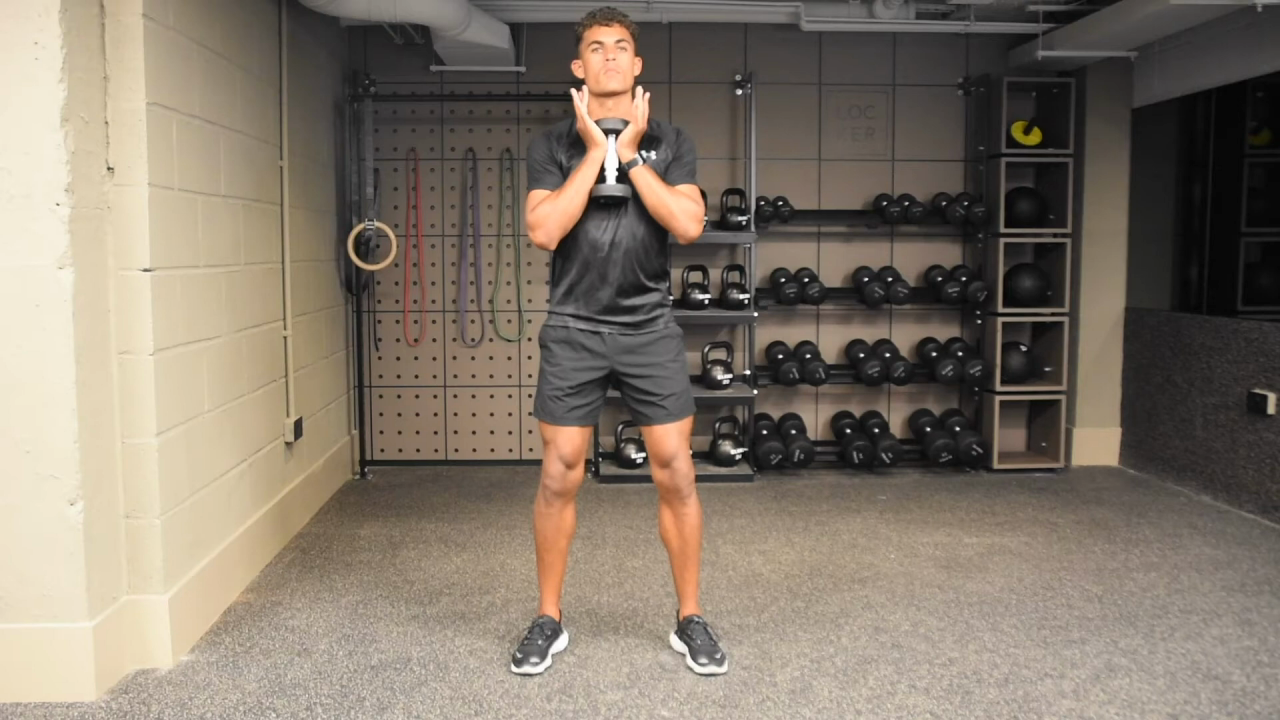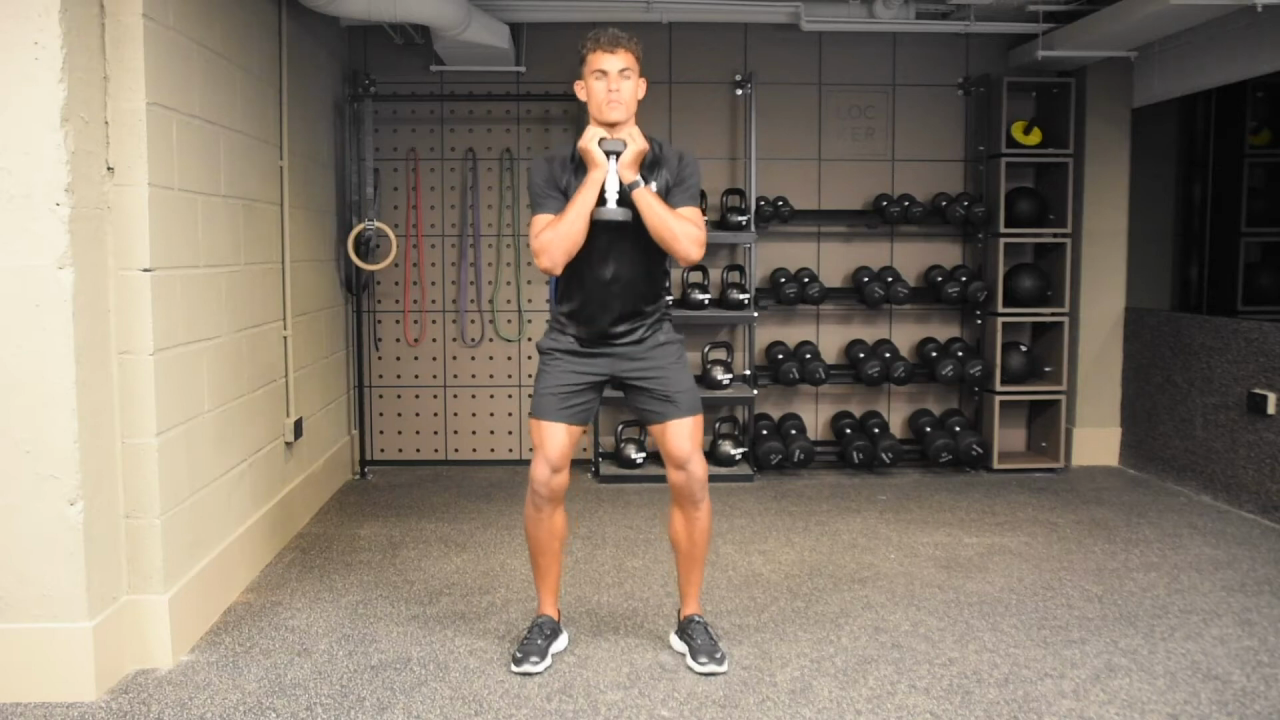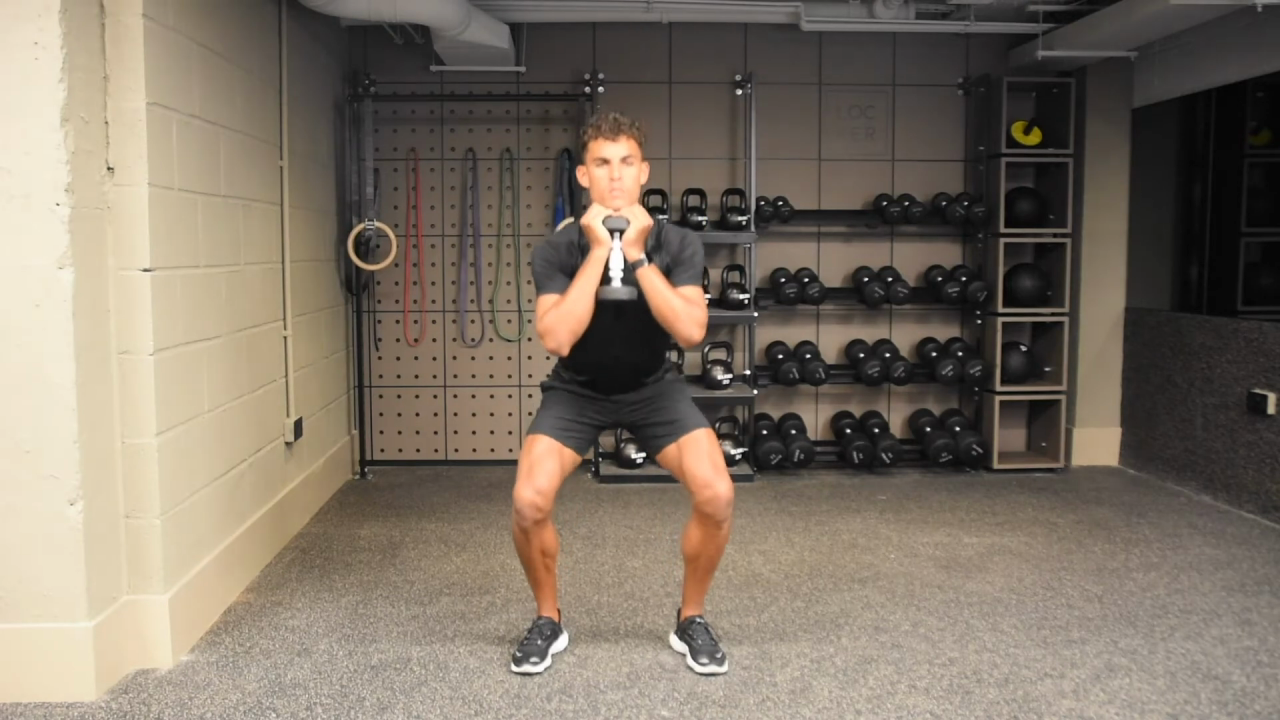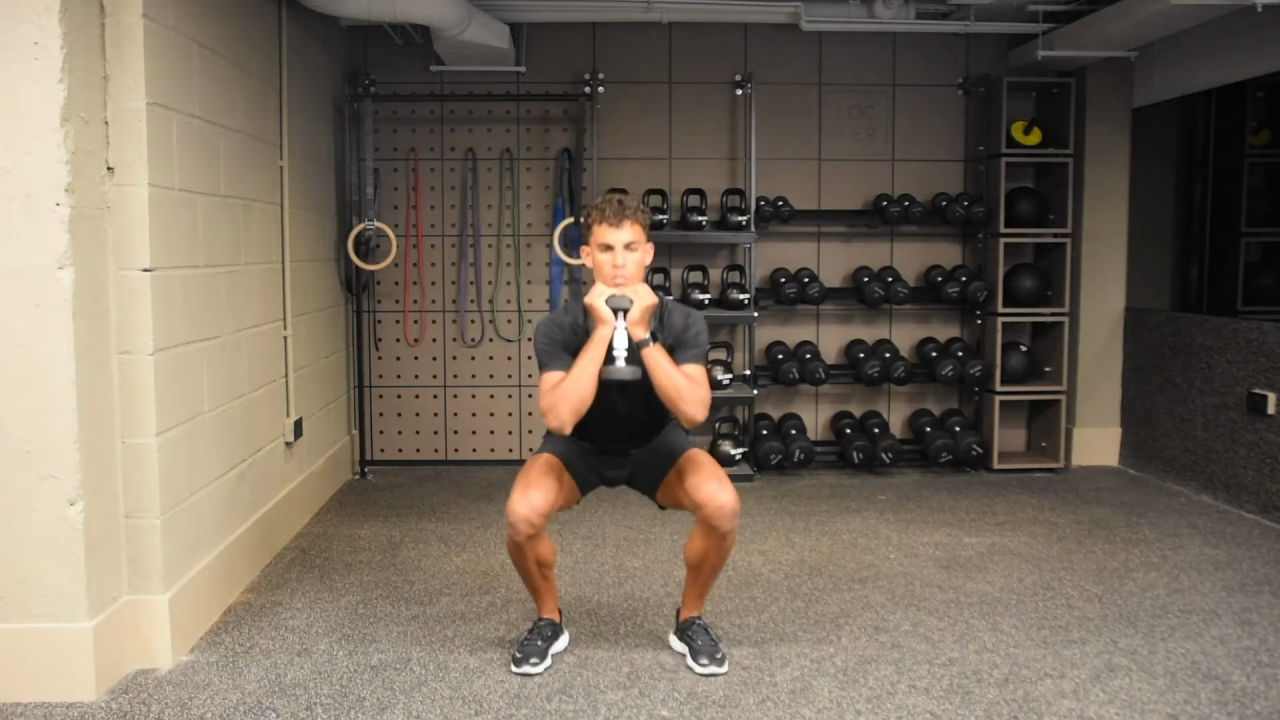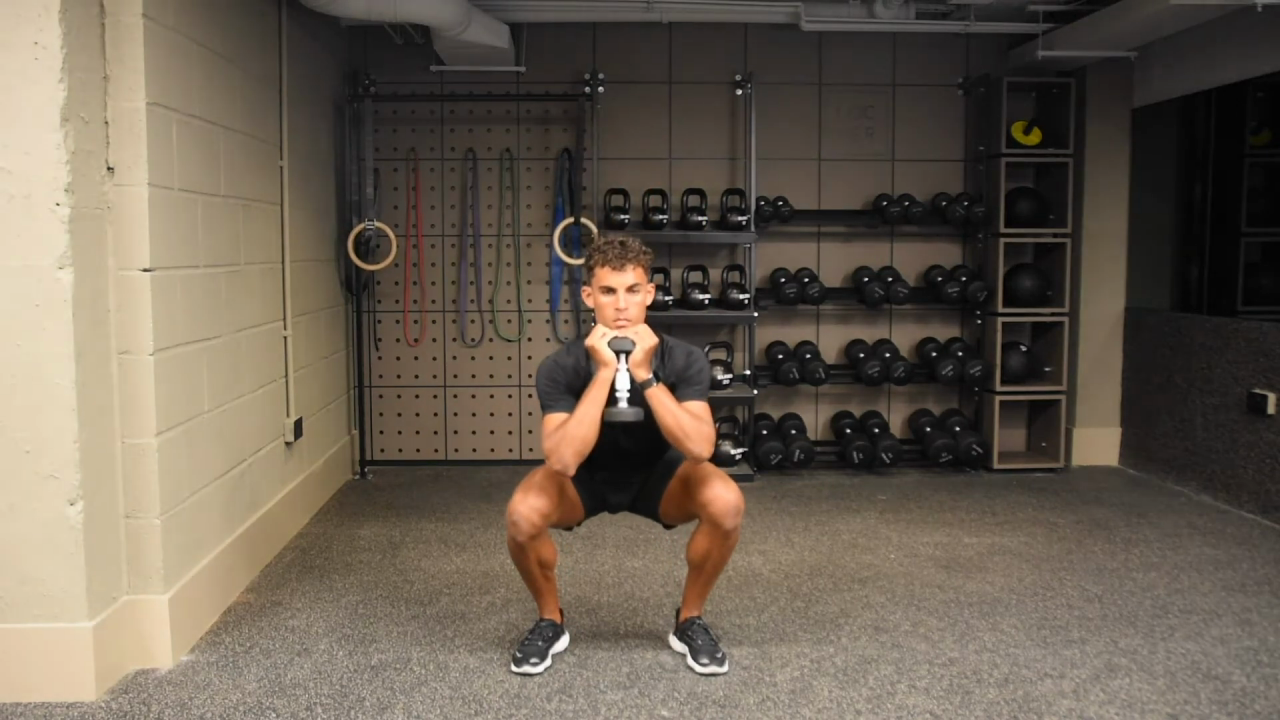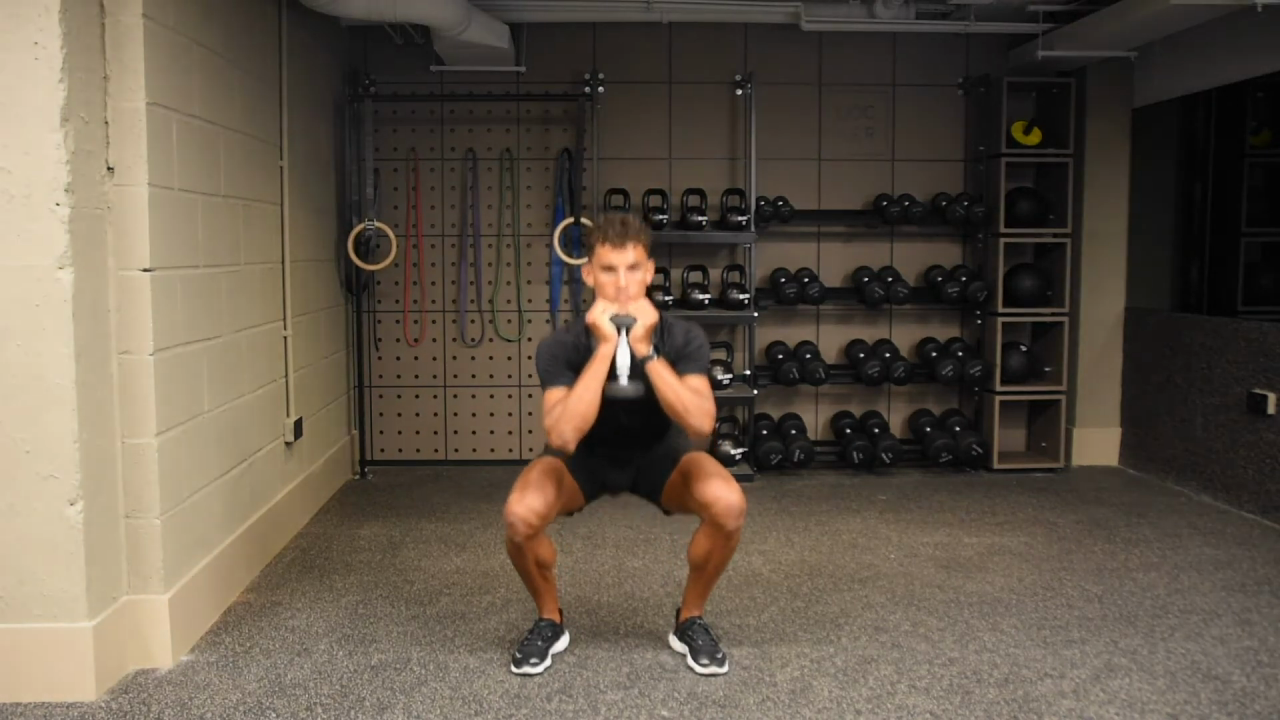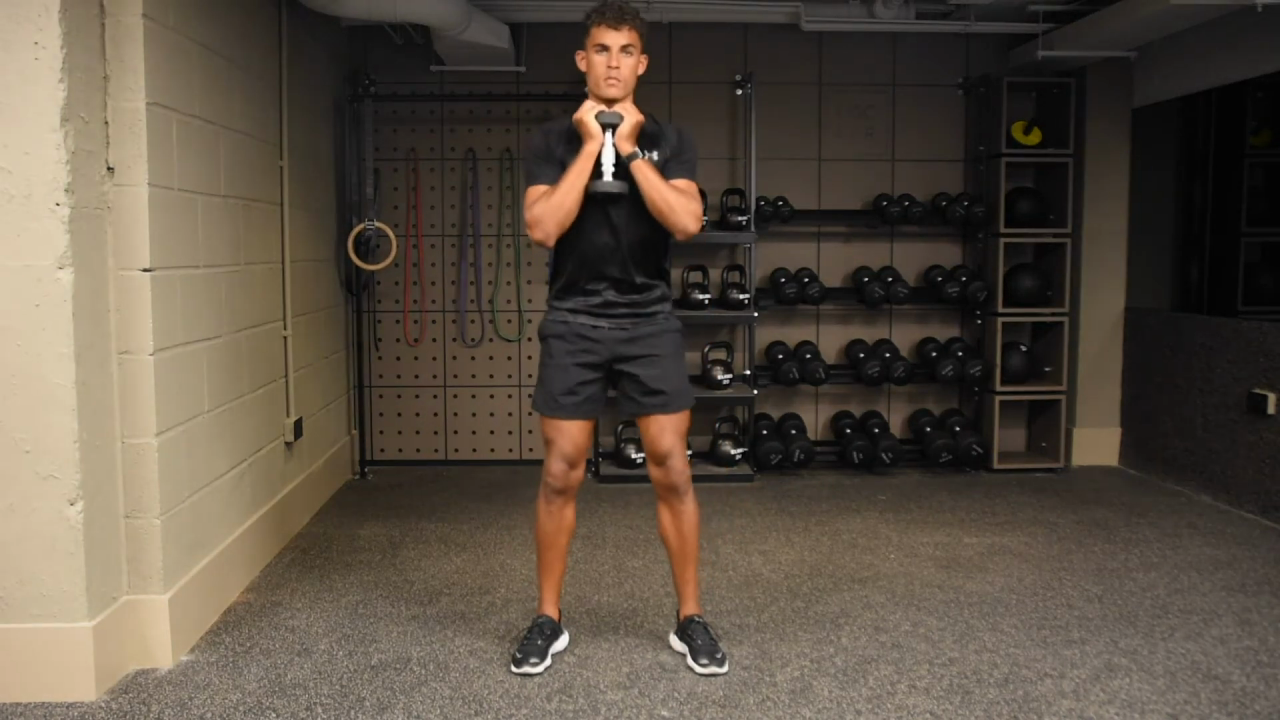
dt=0.7s
person 1, frame 1
left shoulder: (670, 141)
right shoulder: (553, 144)
left elbow: (689, 225)
right elbow: (543, 231)
left wrist: (629, 156)
right wrist: (595, 152)
left hip: (650, 330)
right hip: (574, 330)
left knee: (675, 474)
right knee: (560, 475)
left ankle: (690, 620)
right ankle: (548, 619)
person 1, frame 2
left shoulder: (673, 165)
right shoulder: (553, 169)
left elbow: (691, 249)
right elbow: (549, 257)
left wrist: (631, 176)
right wrist: (595, 174)
left hip: (650, 337)
right hip: (573, 341)
left knee: (690, 475)
right knee: (546, 478)
left ankle: (690, 619)
right ankle: (548, 619)
person 1, frame 3
left shoulder: (678, 244)
right shoulder: (556, 250)
left elbow: (692, 331)
right elbow: (556, 339)
left wrist: (637, 256)
right wrist: (598, 253)
left hip: (653, 388)
right hip: (576, 390)
left knee: (716, 494)
right knee: (530, 501)
left ankle: (690, 620)
right ankle: (548, 620)
person 1, frame 4
left shoulder: (681, 321)
right shoulder: (560, 326)
left elbow: (694, 412)
right elbow: (559, 419)
left wrist: (642, 335)
right wrist: (603, 331)
left hip: (654, 443)
right hip: (581, 446)
left knee: (722, 506)
right knee: (522, 514)
left ankle: (690, 621)
right ankle: (549, 621)
person 1, frame 5
left shoulder: (684, 359)
right shoulder: (561, 367)
left elbow: (700, 449)
right elbow: (562, 462)
left wrist: (644, 375)
right wrist: (604, 372)
left hip: (656, 471)
right hip: (586, 475)
left knee: (726, 503)
right knee: (523, 514)
left ankle: (690, 621)
right ankle: (550, 621)
person 1, frame 6
left shoulder: (681, 336)
right shoulder: (563, 344)
left elbow: (700, 425)
right elbow: (562, 437)
left wrist: (646, 349)
right wrist: (606, 348)
left hip: (656, 449)
right hip: (586, 452)
left knee: (728, 504)
right knee: (521, 515)
left ankle: (690, 620)
right ankle: (549, 621)
person 1, frame 7
left shoulder: (670, 140)
right shoulder: (552, 140)
left elbow: (687, 222)
right elbow: (542, 228)
left wrist: (630, 150)
right wrist: (590, 145)
left hip: (650, 322)
right hip: (573, 324)
left knee: (672, 472)
right knee: (561, 473)
left ankle: (690, 619)
right ankle: (548, 618)
